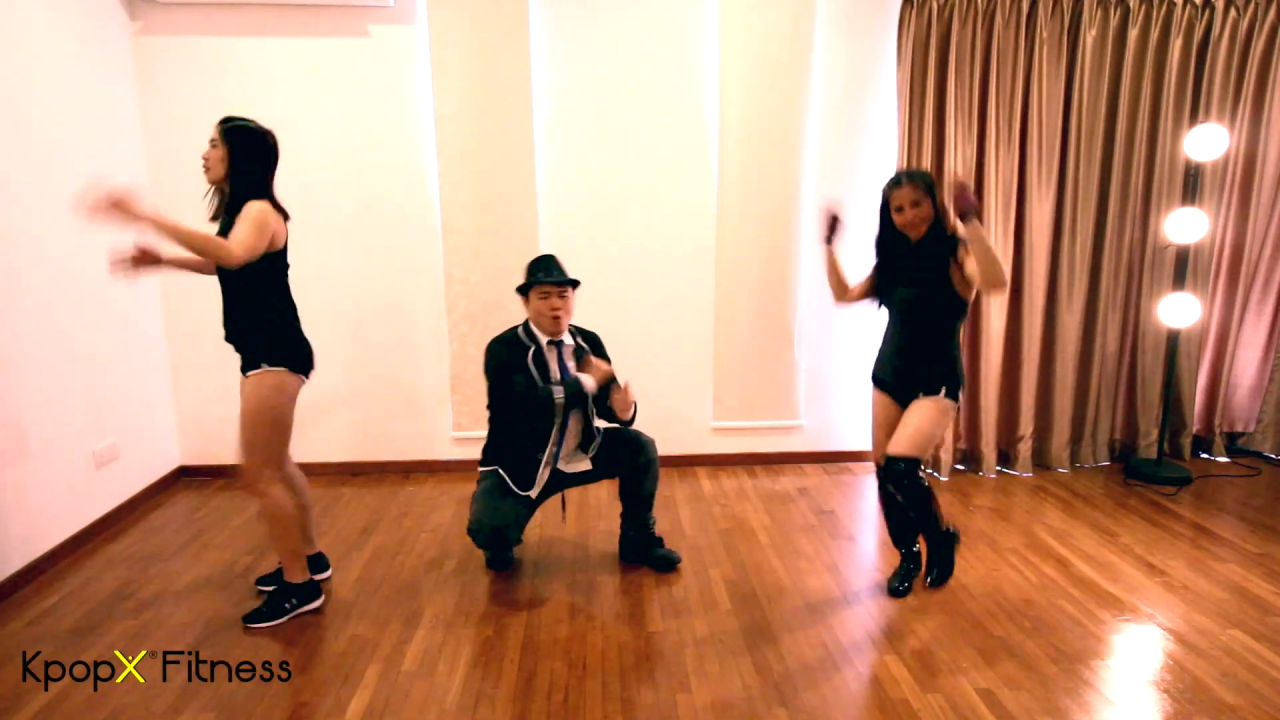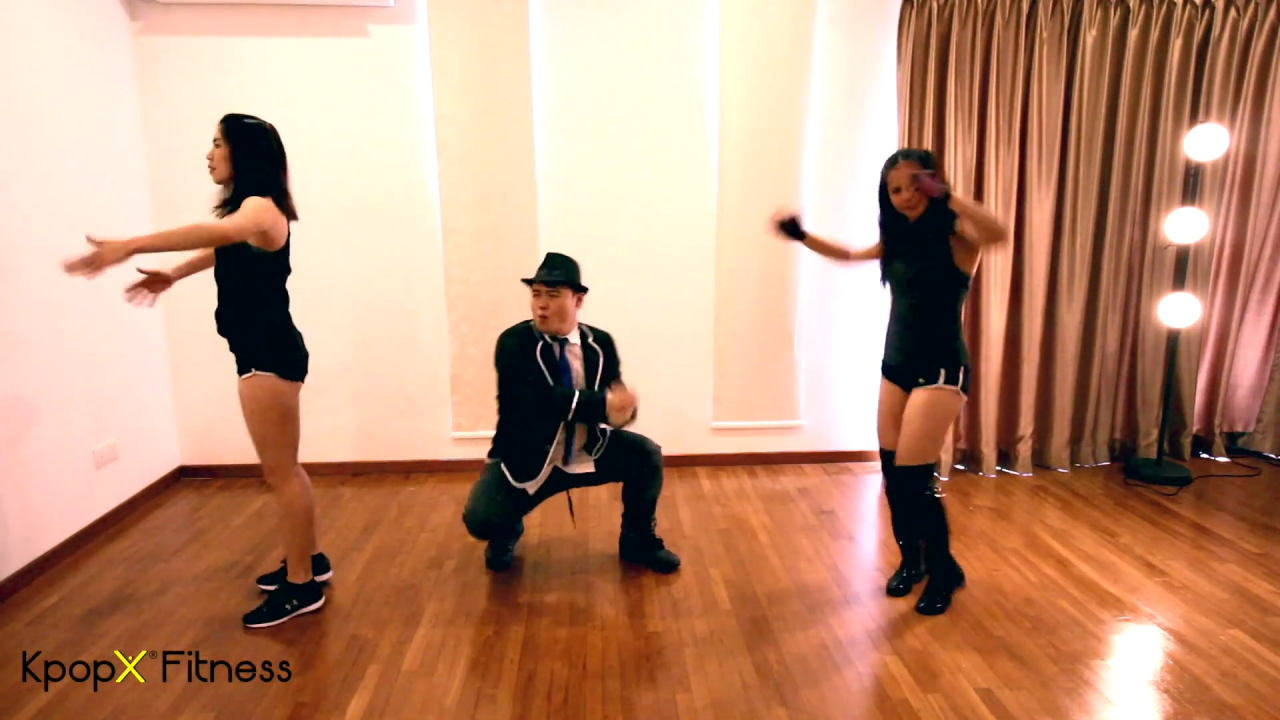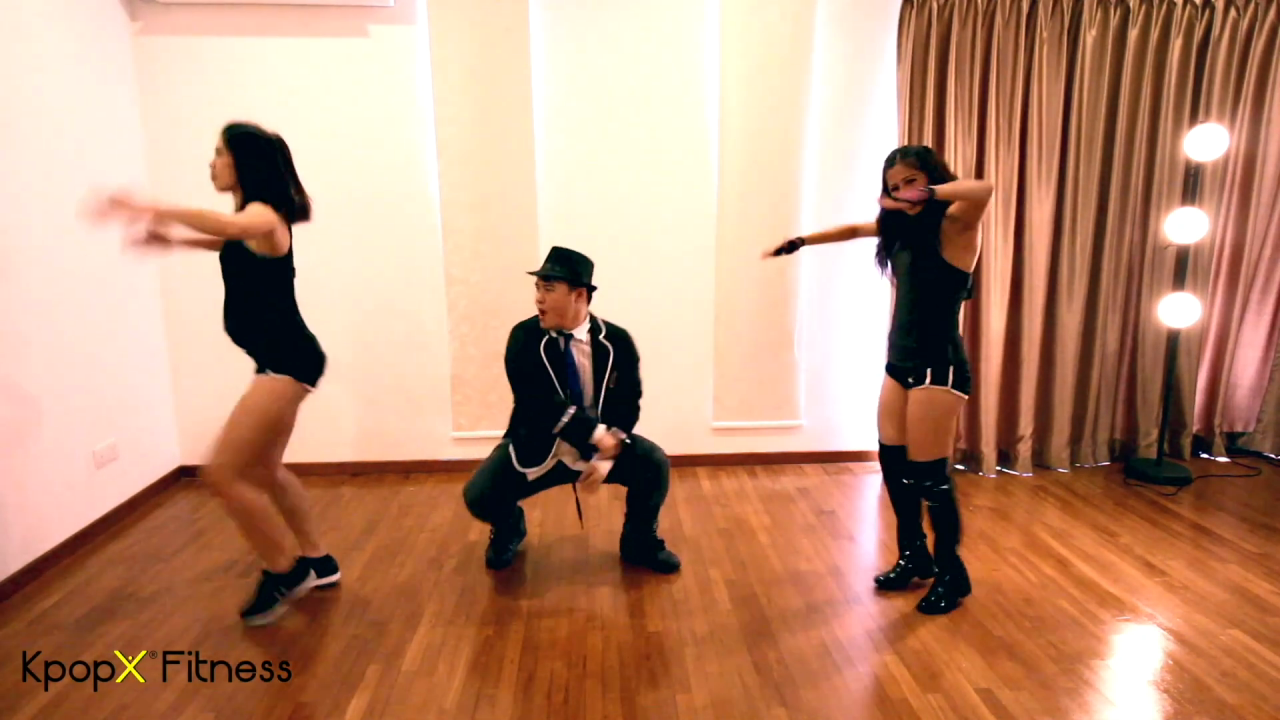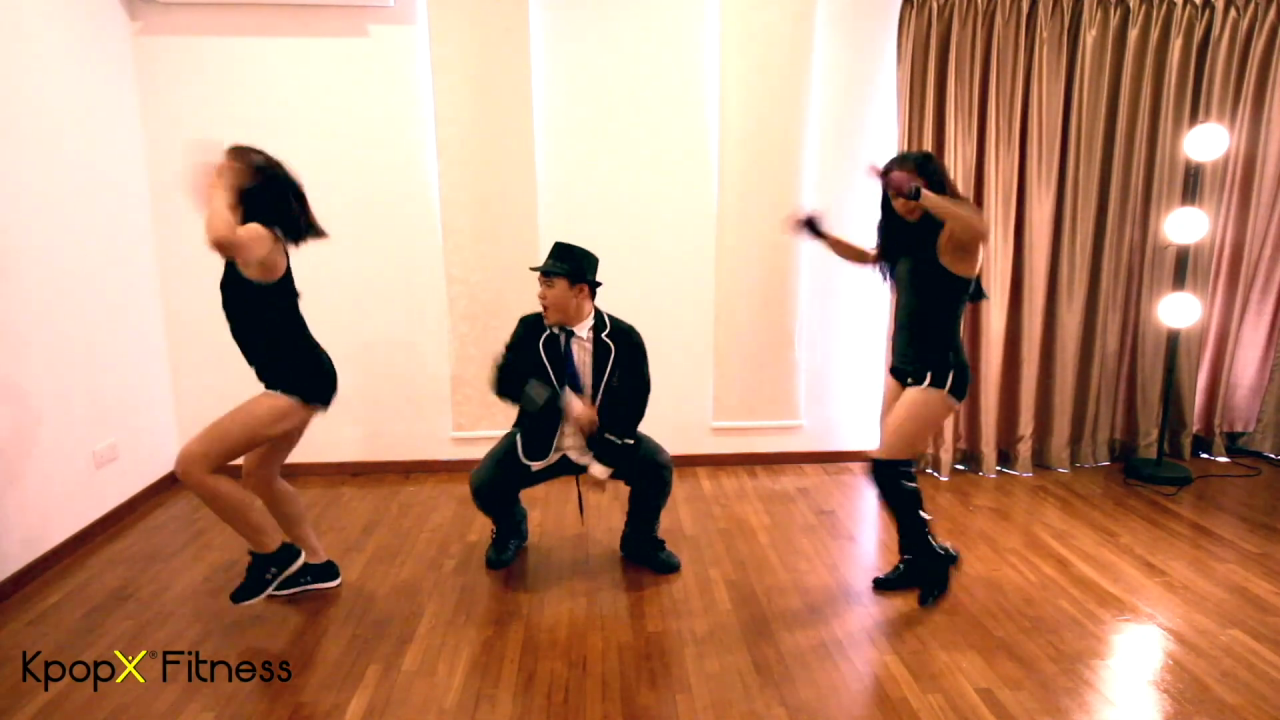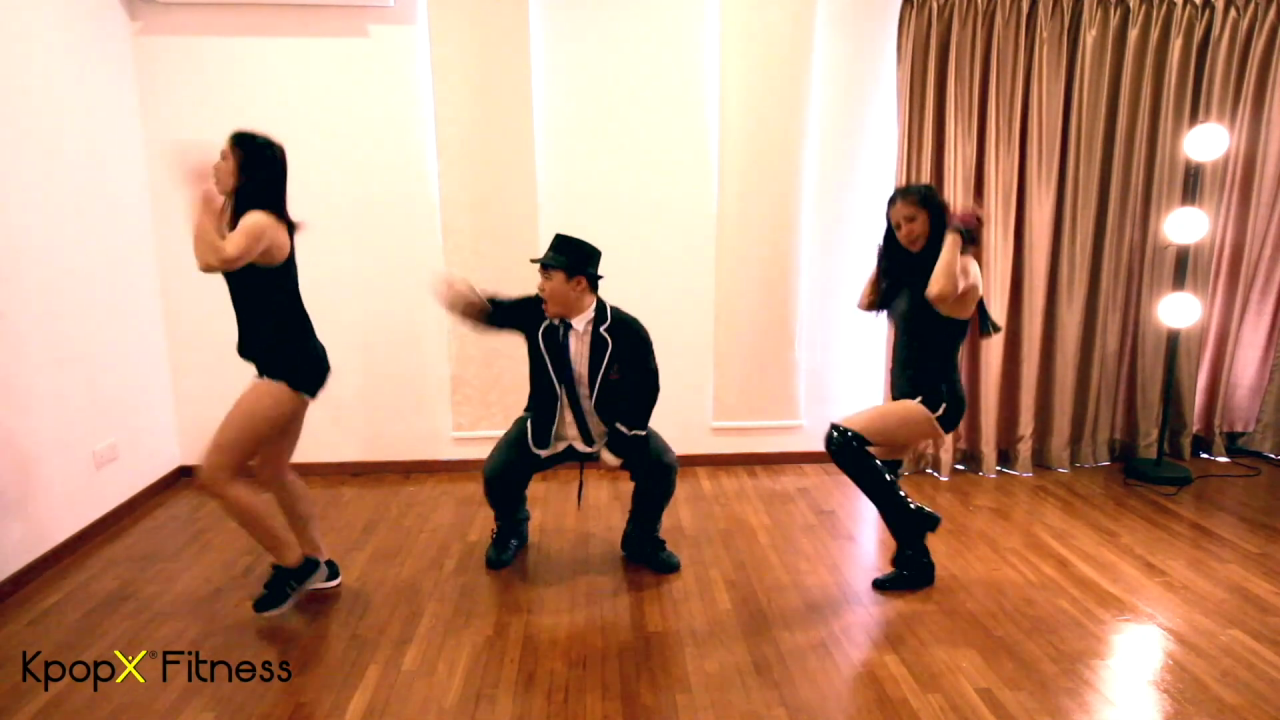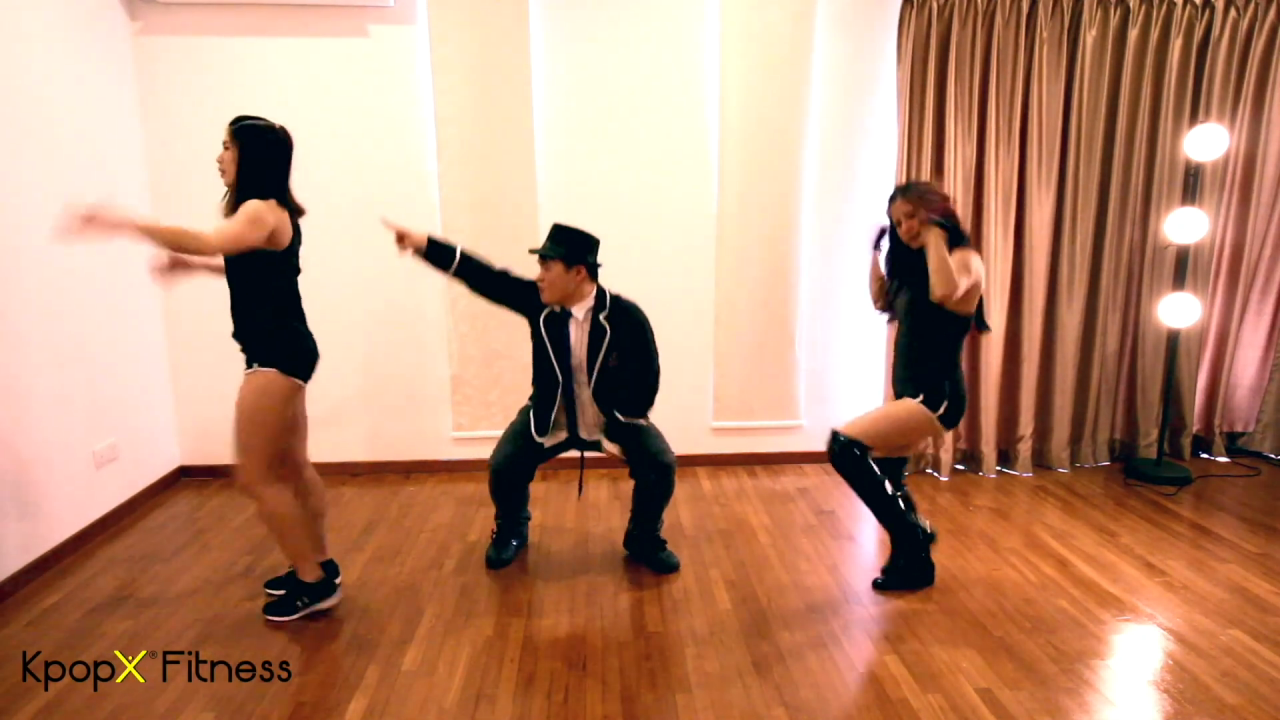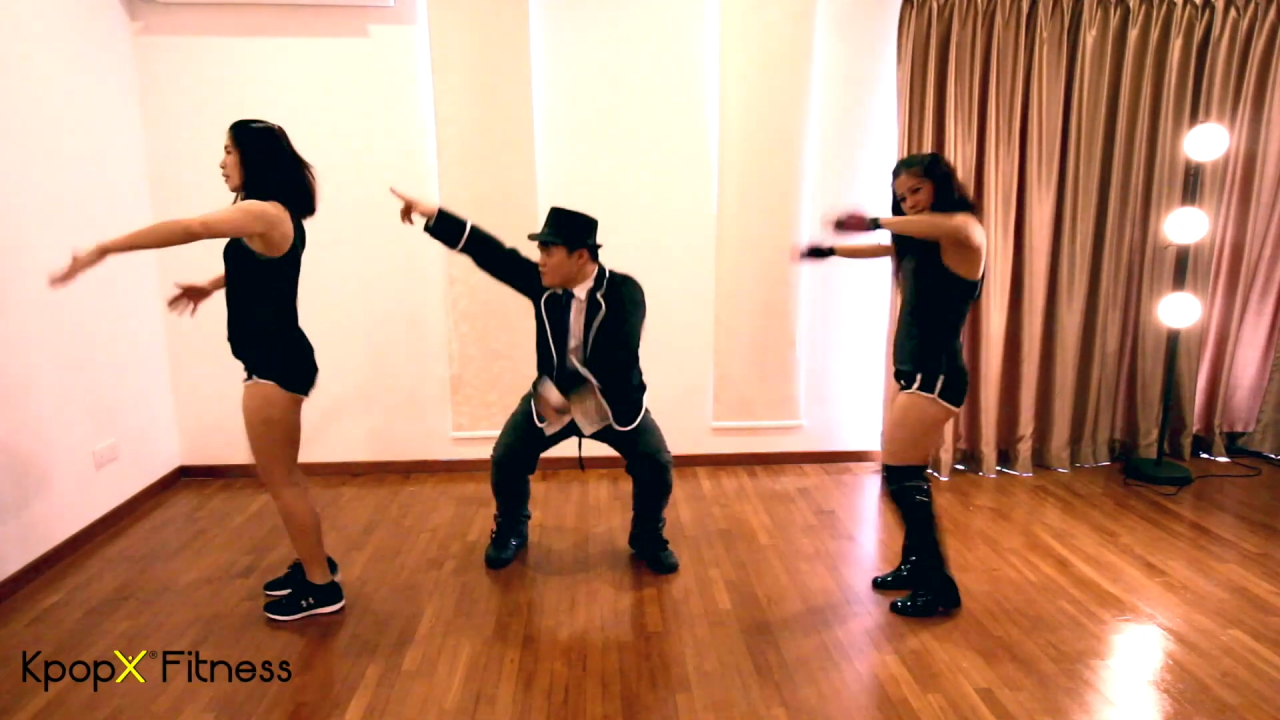
dt=0.1s
person 1, frame 1
left shoulder: (258, 210)
right shoulder: (239, 212)
left elbow: (232, 256)
right elbow: (221, 263)
left wrist: (149, 218)
right wrist: (160, 259)
left hip: (276, 355)
right hip: (264, 354)
left knee: (260, 474)
right knee: (274, 466)
left ankle: (299, 587)
right ankle: (308, 559)
person 1, frame 2
left shoulder: (262, 209)
right shoulder: (246, 213)
left elbow: (216, 233)
right elbow: (218, 250)
left wrist: (128, 246)
right wrist: (171, 275)
left hip: (269, 356)
right hip: (261, 354)
left knee: (283, 473)
right knee: (281, 468)
left ankle: (303, 587)
right ankle: (310, 561)
person 1, frame 3
left shoulder: (263, 217)
right shoulder: (253, 220)
left elbow: (229, 226)
right elbow: (229, 240)
left wrist: (152, 209)
right wrist: (172, 239)
left hip: (287, 361)
right hip: (282, 360)
left knee: (223, 474)
right knee: (261, 470)
left ankle: (283, 569)
right ankle: (315, 559)
person 1, frame 4
left shoulder: (255, 236)
right shoulder: (251, 236)
left elbow: (219, 234)
left wrist: (218, 190)
right wrist: (217, 191)
left hip: (297, 382)
right hip: (296, 377)
left knee: (192, 465)
right knee: (257, 477)
left ankle: (273, 550)
right ankle: (315, 563)
person 1, frame 5
left shoulder: (260, 224)
right shoulder: (252, 223)
left elbow: (210, 259)
right elbow: (220, 254)
left wrist: (205, 203)
right wrist: (214, 204)
left hip: (287, 369)
right hip: (287, 367)
left knee: (216, 477)
right knee: (271, 472)
left ankle: (294, 562)
right ankle: (315, 563)
person 1, frame 6
left shoulder: (262, 210)
right shoulder: (264, 211)
left elbow: (212, 242)
left wrist: (122, 223)
right wrist: (192, 264)
left hip: (278, 355)
right hip: (280, 352)
left knee: (254, 476)
right knee: (291, 466)
left ankle: (312, 582)
right ankle: (316, 564)
person 1, frame 7
left shoulder: (264, 214)
right shoulder: (272, 216)
left elbow: (185, 228)
left wrist: (102, 249)
right wrist: (208, 287)
left hip: (275, 362)
right hip: (278, 358)
left knee: (281, 479)
right knee: (282, 474)
left ankle: (321, 587)
right ankle: (315, 562)
person 2, frame 1
left shoulder: (957, 254)
right shoulder: (892, 257)
left elbow: (996, 281)
right elbow: (846, 294)
left wrist: (971, 220)
right wrist: (830, 243)
left hip: (936, 386)
right hip: (888, 379)
left knee: (901, 468)
right knee: (887, 478)
left ankle: (940, 535)
right ankle: (908, 557)
person 2, frame 2
left shoulder: (957, 234)
right shoulder: (899, 237)
left elbow: (998, 231)
right elbow: (848, 254)
left wrist: (944, 200)
right wrist: (801, 235)
left hip: (941, 370)
right hip: (897, 366)
left knee: (914, 476)
right knee: (893, 472)
left ankle: (945, 571)
right ankle: (912, 558)
person 2, frame 3
left shoulder: (955, 223)
right shoulder: (902, 228)
left elbow: (983, 189)
right elbow: (856, 228)
left wrist: (926, 195)
right wrist: (802, 241)
left hip: (939, 366)
right hip: (901, 364)
left knee: (930, 475)
right knee: (894, 465)
left ankle: (952, 574)
right ankle: (913, 556)
person 2, frame 4
left shoulder: (953, 235)
right shoulder: (905, 236)
left elbow: (979, 230)
right elbow: (866, 256)
left wrist: (920, 193)
right wrist: (822, 233)
left hip: (939, 372)
right hip: (904, 369)
left knee: (892, 470)
right knee: (886, 471)
left ankle: (934, 557)
right ankle: (914, 558)
person 2, frame 5
left shoulder: (961, 265)
right shoulder: (906, 268)
left elbow: (940, 295)
right elbow: (867, 304)
left wrist: (953, 235)
right wrist: (884, 261)
left hip: (934, 399)
right hip: (909, 391)
left knee: (841, 440)
right knee: (879, 475)
left ankle: (910, 518)
right ankle: (915, 564)
person 2, frame 6
left shoulder: (963, 259)
right shoulder: (907, 268)
left elbow: (943, 295)
right elbow: (882, 303)
left wrist: (932, 230)
right wrist: (875, 253)
left hip: (933, 394)
right hip: (911, 387)
left knee: (843, 445)
right knee: (885, 474)
left ankle: (909, 535)
right ankle: (913, 566)
person 2, frame 7
left shoulder: (965, 231)
right shoulder: (921, 244)
left elbow: (947, 225)
right elbow: (879, 247)
left wrist: (871, 222)
right wrist: (831, 250)
left hip: (936, 375)
right hip: (912, 372)
left knee: (904, 479)
right knee: (899, 475)
left ankle: (938, 588)
right ankle: (917, 564)
person 3, frame 1
left shoulder: (588, 342)
right shoulder: (503, 348)
left elbow: (607, 391)
right elbow: (529, 406)
left wrist: (622, 407)
right wrist: (585, 382)
left hip: (579, 455)
right hip: (515, 465)
left knee: (639, 447)
right knee: (489, 533)
left ankle: (638, 540)
right ankle: (501, 543)
person 3, frame 2
left shoulder: (600, 345)
right shoulder: (515, 343)
left elbow: (615, 401)
right elbow: (538, 403)
left wrist: (619, 413)
right wrist: (604, 402)
left hip: (588, 453)
right hip: (526, 458)
left knee: (647, 457)
right knee: (481, 517)
left ankle: (637, 541)
right ankle: (505, 535)
person 3, frame 3
left shoulder: (616, 341)
right shoulder: (525, 336)
left elbow: (627, 404)
right elbow: (536, 401)
left wrist: (607, 457)
right wrist: (595, 432)
left hip: (594, 448)
right hip: (534, 448)
left knee: (654, 463)
right knee: (479, 495)
left ankle: (639, 542)
right ankle: (508, 531)
person 3, frame 4
left shoulder: (624, 340)
right shoulder: (531, 329)
left elbow: (633, 404)
right elbow: (508, 381)
left wrist: (603, 459)
right wrist: (562, 404)
left hip: (607, 439)
right hip: (541, 439)
left knee: (656, 466)
right knee: (487, 484)
left ankle: (639, 542)
right ankle: (509, 533)
person 3, frame 5
left shoulder: (626, 330)
right shoulder: (535, 314)
left elbow: (645, 392)
right elbow: (492, 312)
left wrist: (616, 448)
right wrist: (469, 300)
left hip: (610, 429)
right hip: (546, 428)
left knee: (660, 465)
right knee: (497, 474)
left ankle: (641, 540)
right ankle: (512, 533)
person 3, frame 6
left shoulder: (626, 317)
right shoulder: (539, 301)
left elbow: (645, 380)
right elbow: (483, 277)
left wrist: (617, 436)
right wrist: (424, 244)
left hip: (616, 419)
right hip: (552, 417)
left knee: (659, 466)
right knee: (505, 467)
left ankle: (643, 541)
right ankle: (511, 533)
person 3, frame 7
left shoulder: (624, 291)
right shoulder: (544, 284)
left elbow: (619, 351)
right elbow: (488, 251)
left wrist: (562, 388)
right wrist: (432, 215)
left hip: (614, 405)
right hip: (553, 400)
left knee: (655, 465)
right knee: (507, 459)
left ankle: (648, 537)
right ankle: (511, 531)
